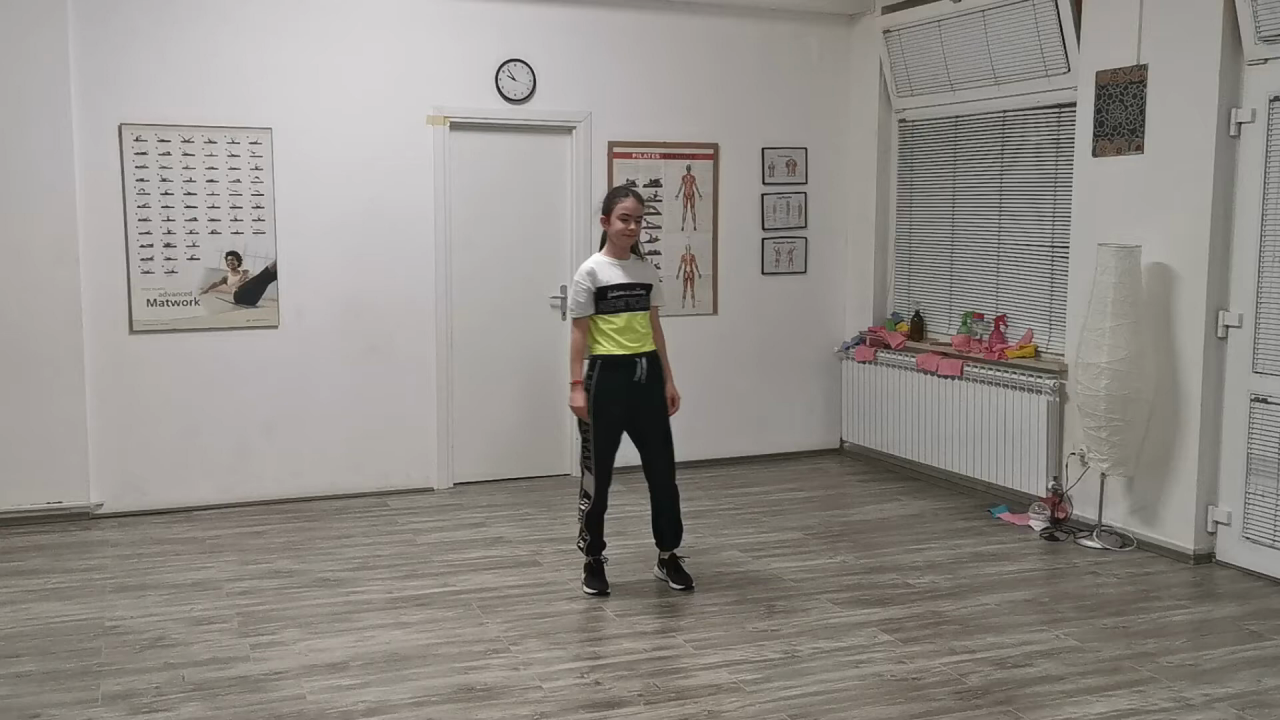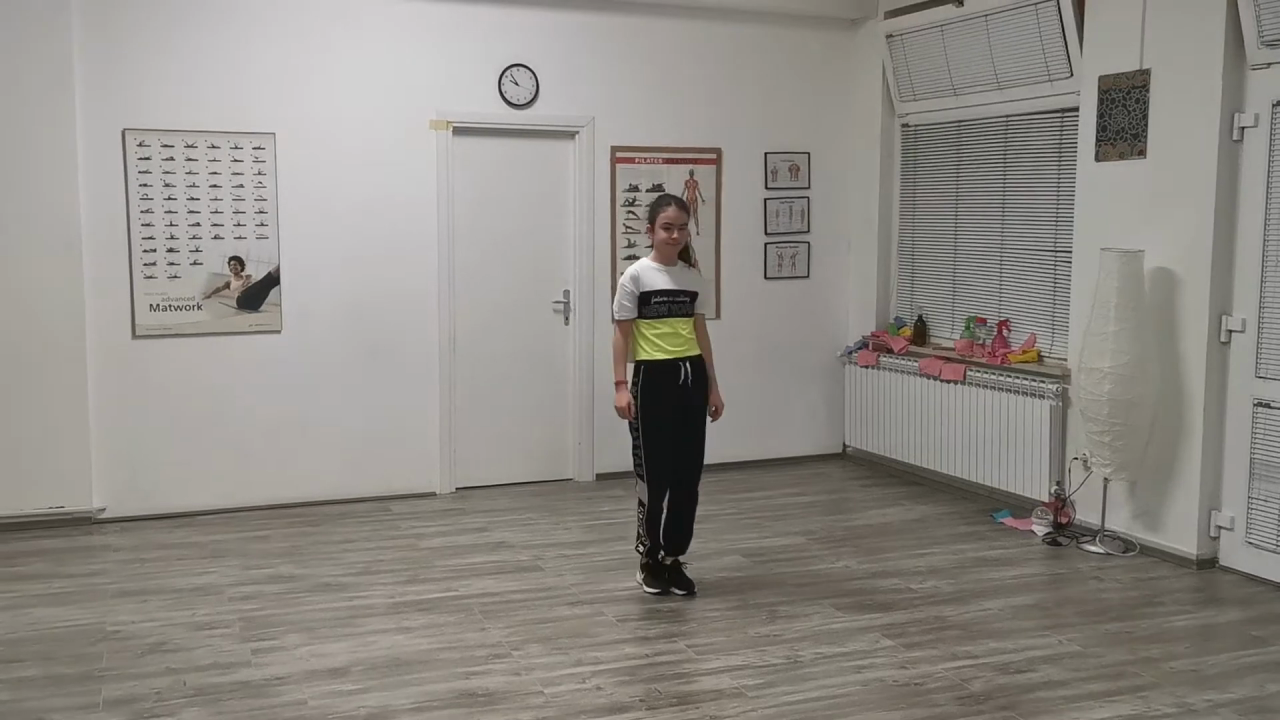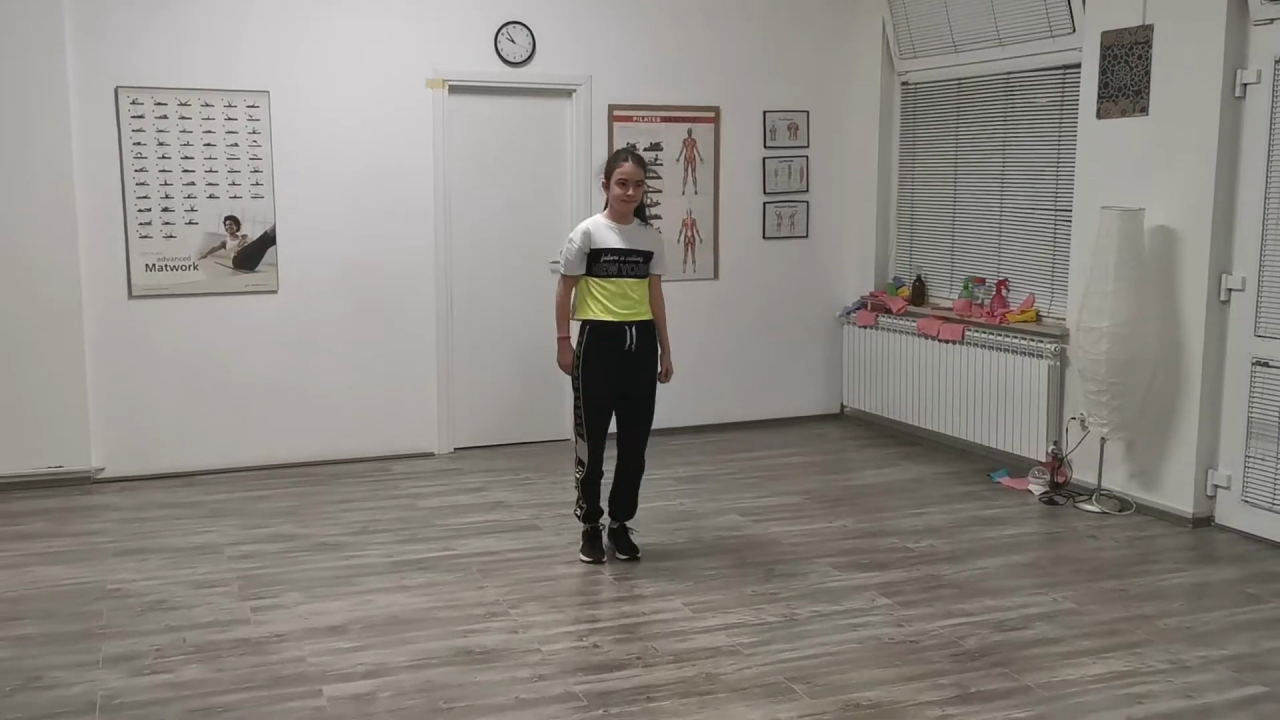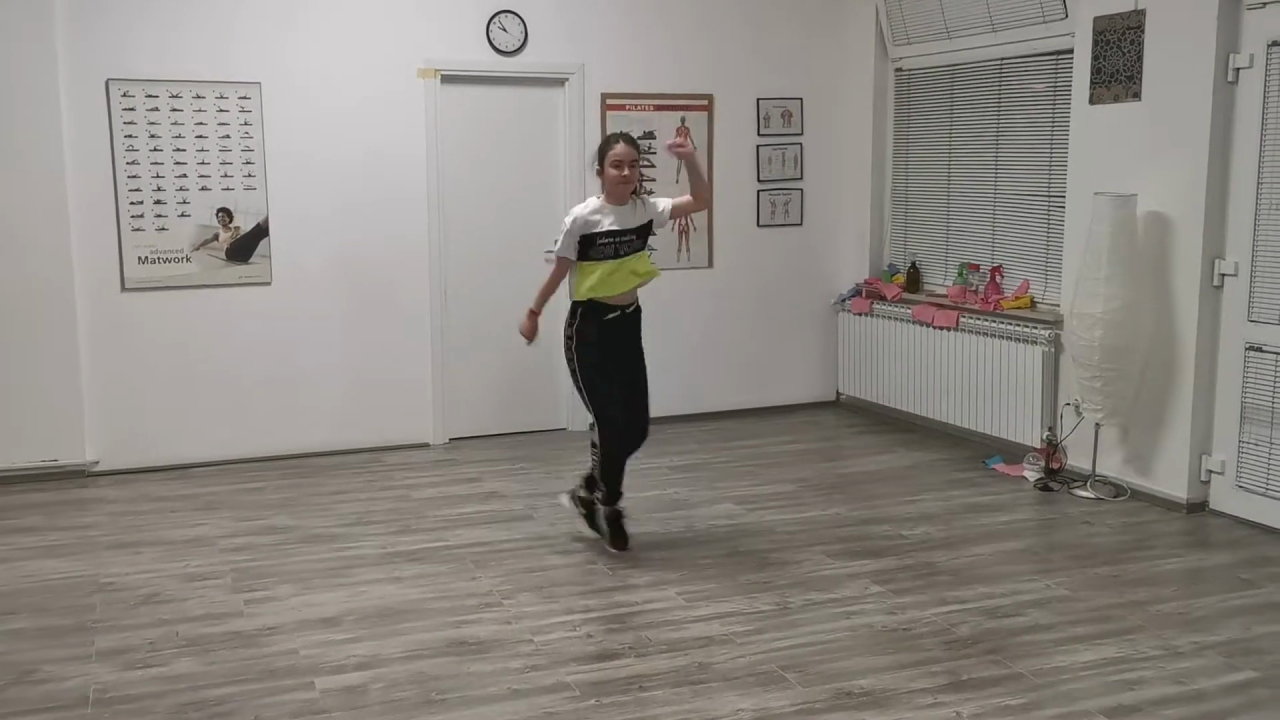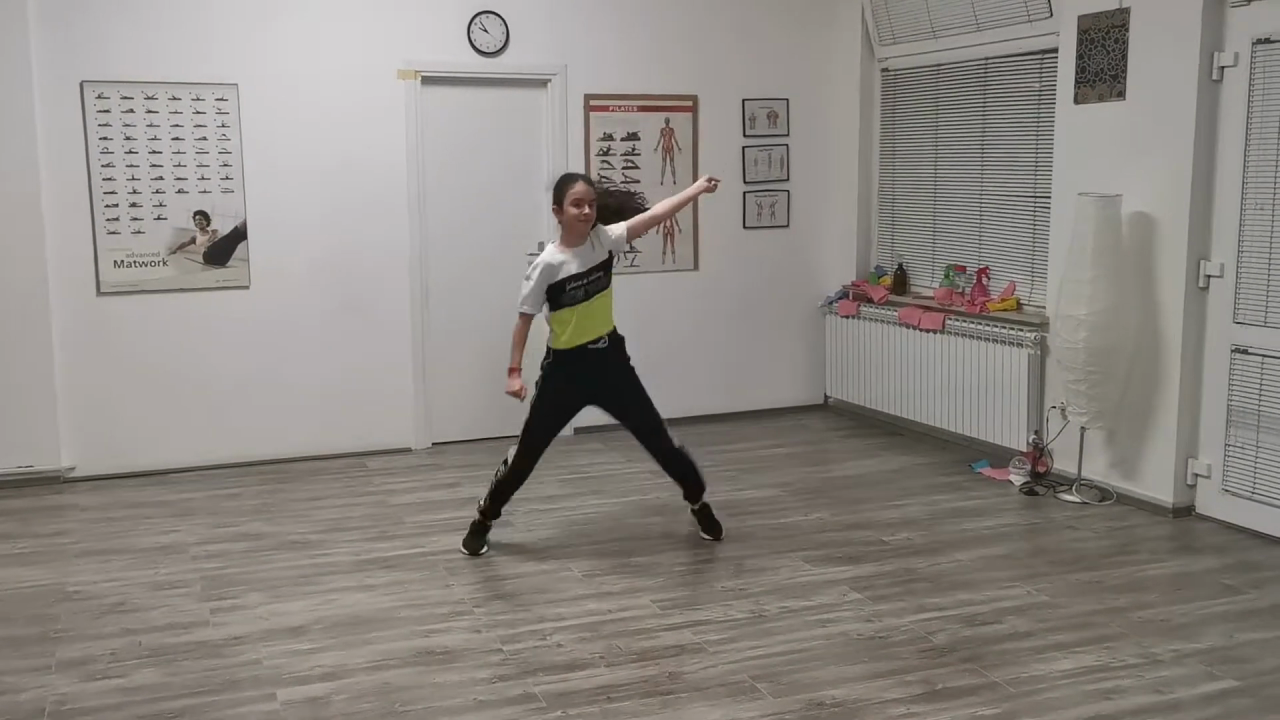
dt=1s
person 1, frame 1
left shoulder: (647, 271)
right shoulder: (591, 271)
left elbow: (654, 328)
right elbow: (580, 332)
left wrist: (668, 380)
right wrist: (577, 385)
left hip: (646, 374)
right hip: (607, 376)
left knee: (662, 468)
right knee: (598, 472)
left ankle: (668, 556)
right ankle: (593, 560)
person 1, frame 2
left shoulder: (693, 277)
right shoulder: (636, 276)
left elbow: (700, 334)
right elbow: (622, 335)
left wrist: (713, 387)
right wrist: (621, 386)
left hip: (692, 378)
right hip: (652, 378)
left knee: (687, 475)
right knee: (654, 474)
left ankle: (673, 559)
right ankle: (649, 560)
person 1, frame 3
left shoulder: (651, 237)
right shoulder: (587, 232)
left elbow: (655, 296)
right elbow: (566, 289)
left wrist: (665, 350)
right wrist: (563, 341)
left hip: (640, 343)
right hip: (598, 341)
left knee: (635, 440)
right knee: (591, 439)
left ankle: (620, 524)
right ankle: (591, 527)
person 1, frame 4
left shoulder: (647, 208)
right shoulder: (582, 216)
left elbow: (701, 201)
right elbow: (560, 268)
left wrist: (691, 160)
right wrist: (533, 312)
left hip: (628, 323)
right hip: (588, 326)
left knee: (632, 424)
right knee: (611, 422)
left ankle: (587, 494)
right ankle: (609, 507)
person 1, frame 5
left shoulder: (605, 239)
right shoulder: (547, 265)
left elbow: (652, 216)
right elbow: (524, 319)
left wrist: (696, 188)
right wrist: (514, 371)
left hip: (609, 356)
right hip: (565, 366)
left knee: (657, 437)
right knee: (528, 449)
left ankle: (696, 502)
right ankle: (485, 516)
